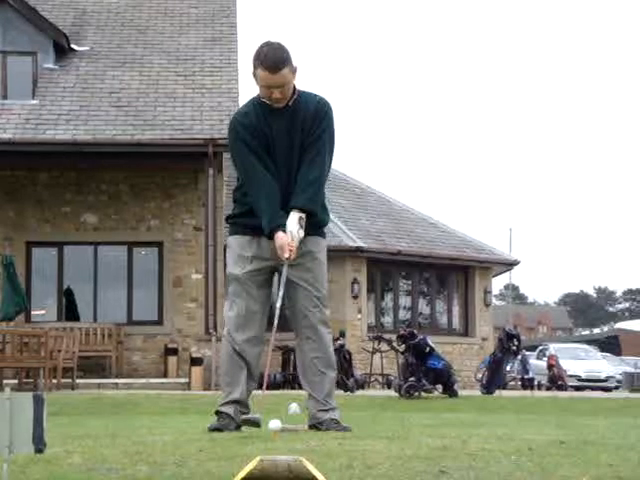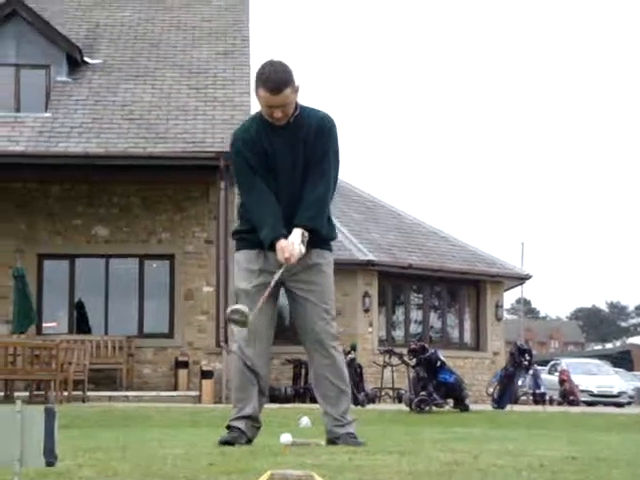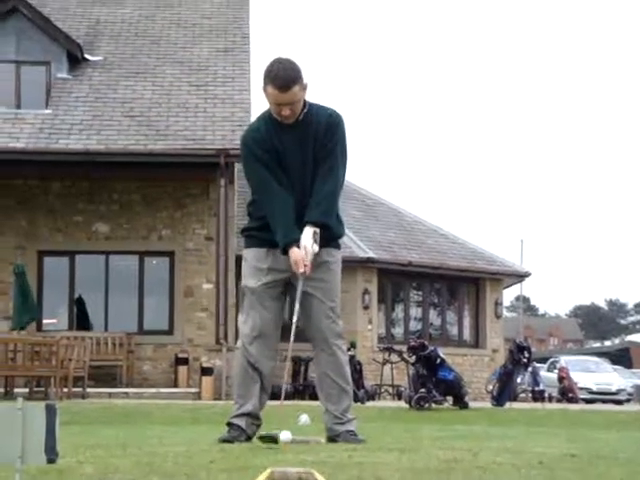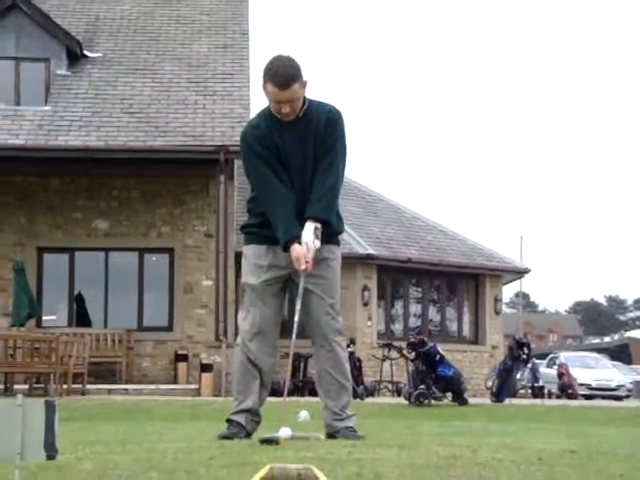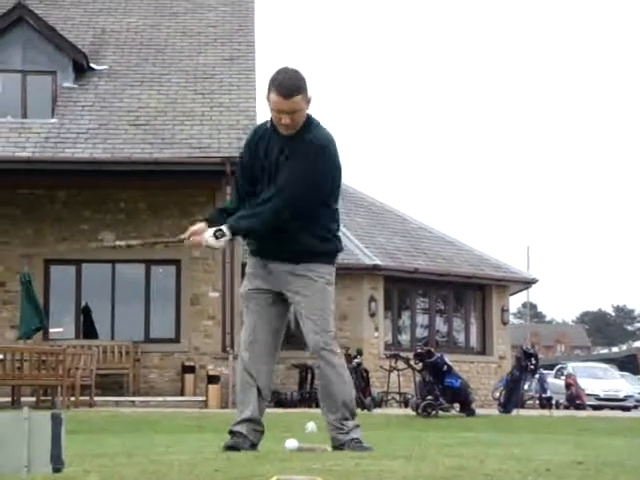
dt=0.5s
person 1, frame 1
left shoulder: (318, 110)
right shoulder: (243, 121)
left elbow: (315, 171)
right elbow: (257, 180)
left wrist: (297, 217)
right wrist: (276, 230)
left hip: (306, 230)
right hip: (251, 232)
left knee: (313, 323)
right knee: (241, 323)
left ankle: (323, 412)
right ankle: (232, 409)
person 1, frame 2
left shoulder: (321, 126)
right shoulder: (245, 138)
left elbow: (321, 185)
right elbow: (256, 195)
left wrist: (301, 233)
right wrist: (277, 239)
left hip: (311, 246)
right hip: (257, 247)
left knee: (323, 338)
right knee: (249, 338)
left ankle: (340, 426)
right ankle: (244, 422)
person 1, frame 3
left shoulder: (329, 123)
right shoulder: (255, 136)
left elbow: (329, 183)
right elbow: (271, 195)
left wrist: (311, 231)
right wrist: (290, 244)
left hip: (320, 243)
right hip: (267, 245)
left knee: (329, 335)
right knee: (254, 335)
left ankle: (341, 423)
right ankle: (244, 420)
person 1, frame 4
left shoulder: (329, 120)
right shoulder: (255, 133)
left elbow: (329, 180)
right elbow: (272, 192)
left wrist: (312, 227)
right wrist: (291, 240)
left hip: (320, 241)
right hip: (267, 242)
left knee: (328, 332)
right knee: (254, 332)
left ankle: (340, 419)
right ankle: (243, 416)
person 1, frame 5
left shoulder: (319, 147)
right shoulder: (259, 137)
left elbow: (277, 204)
right elbow: (243, 194)
left wrist: (224, 232)
right wrist: (214, 221)
left hip: (310, 261)
right hip: (263, 259)
left knee: (323, 344)
right knee: (254, 345)
left ankle: (345, 431)
right ankle: (246, 428)
